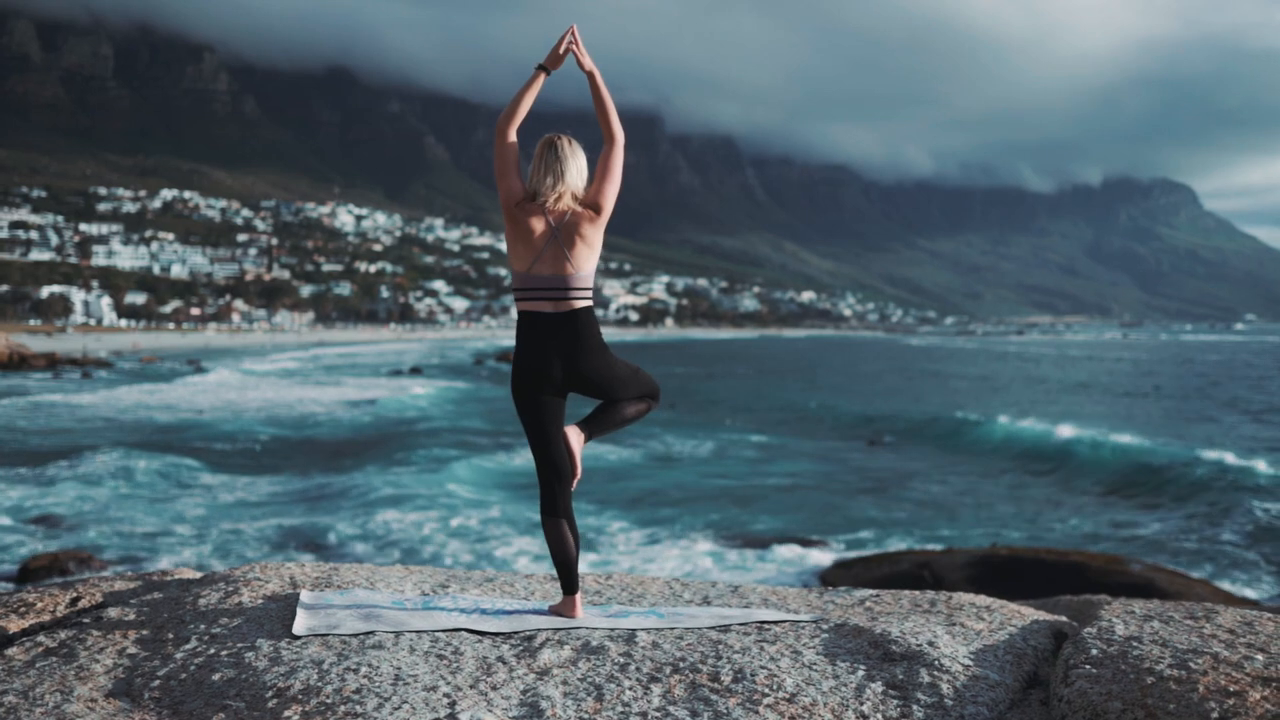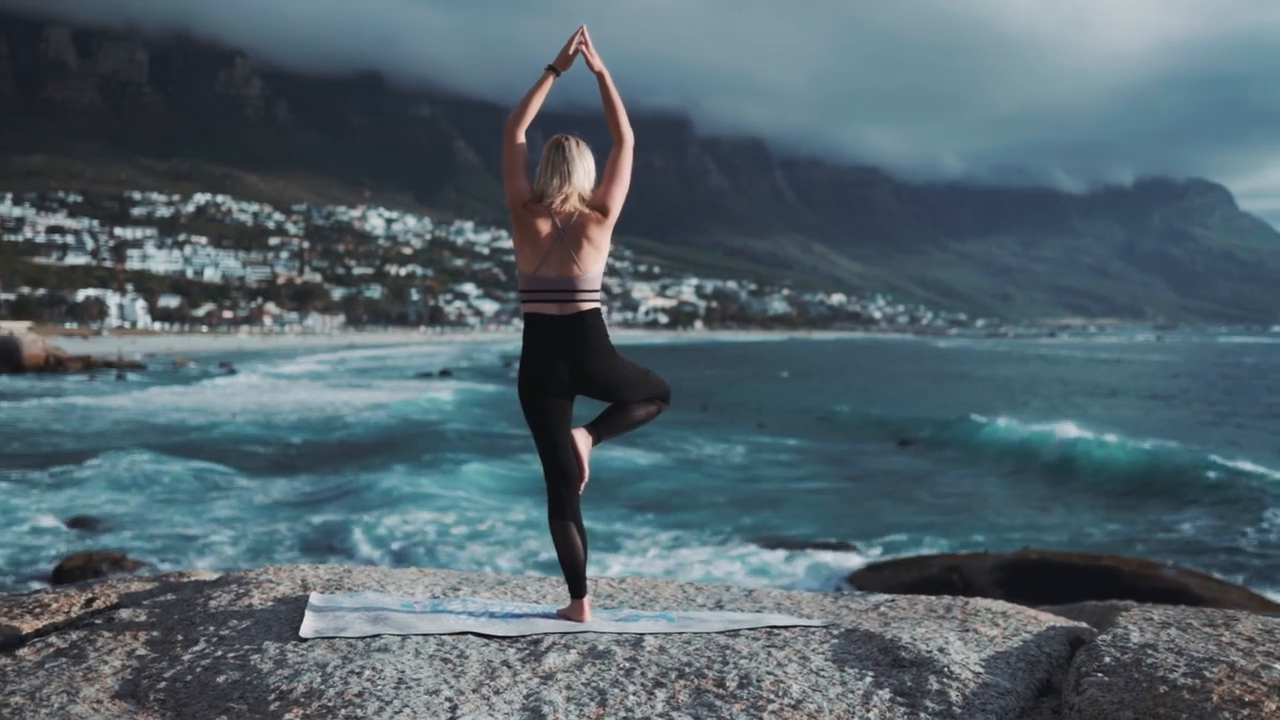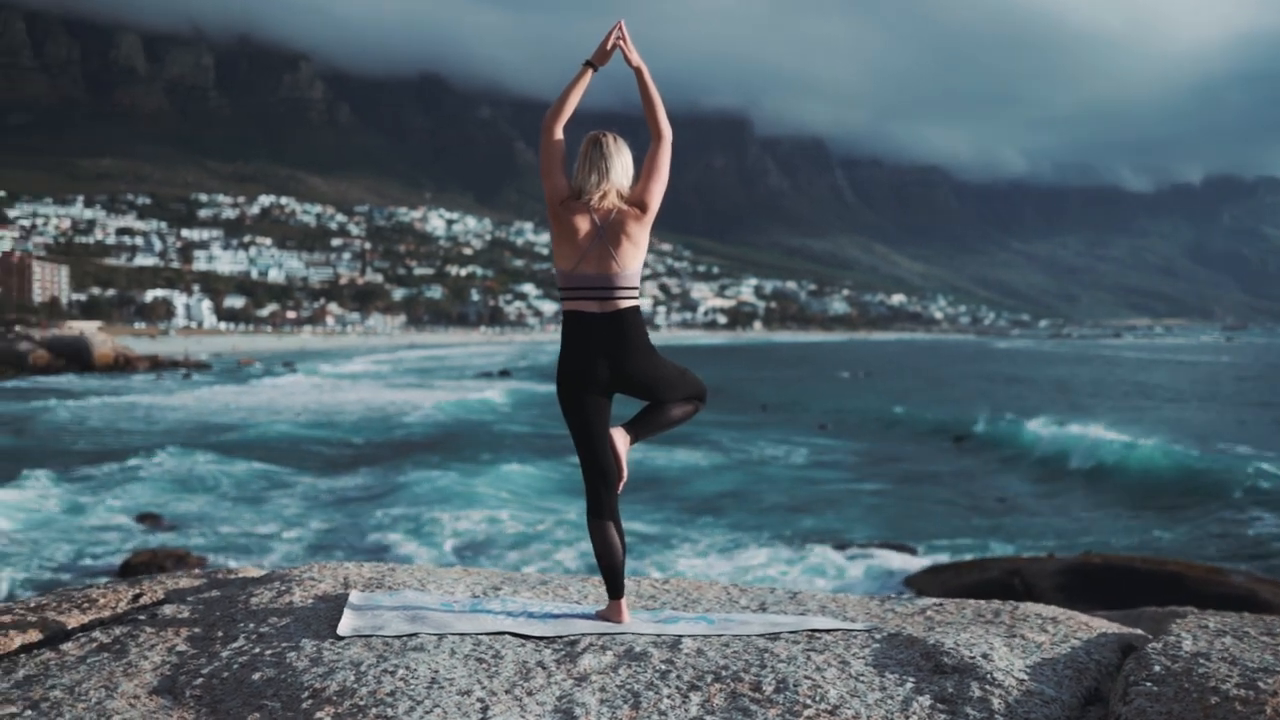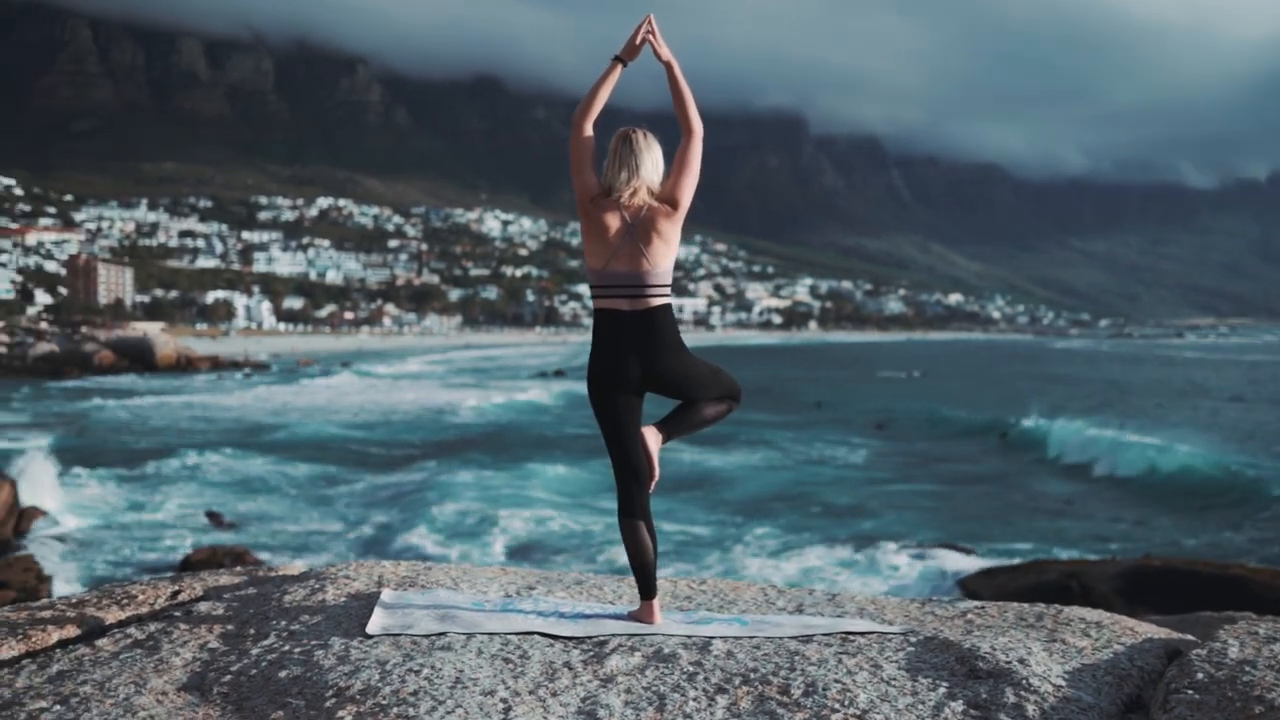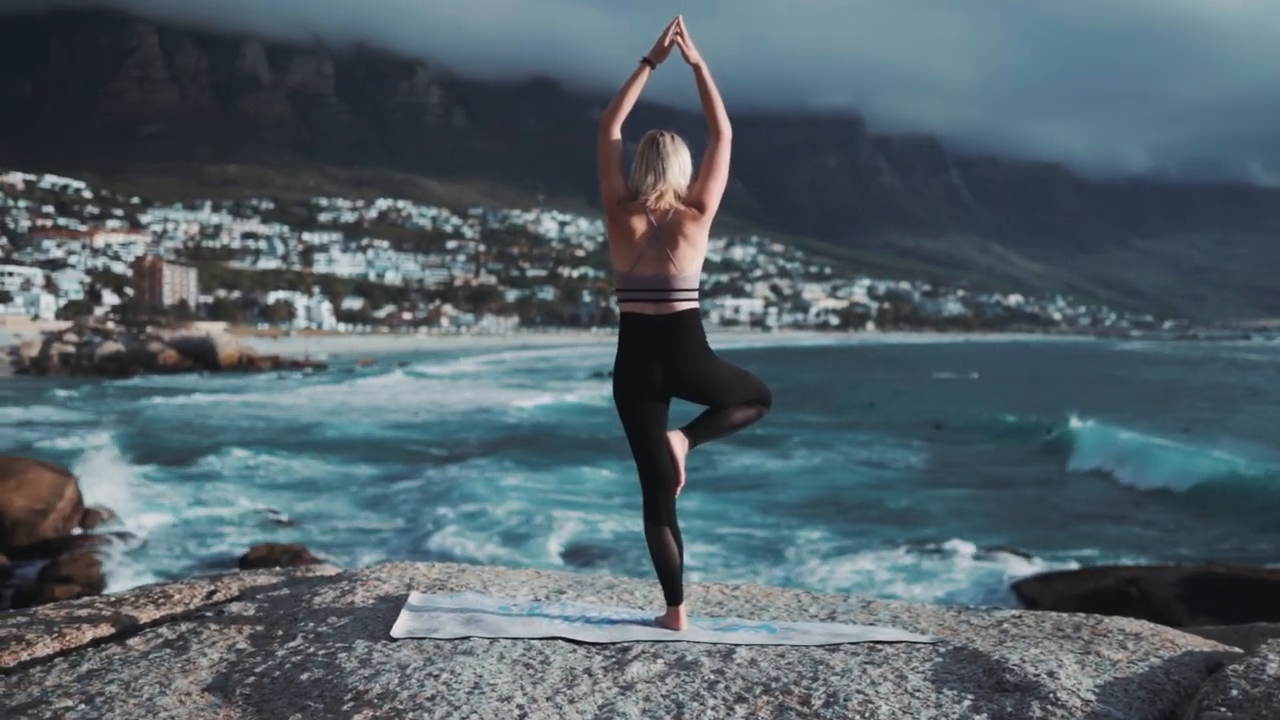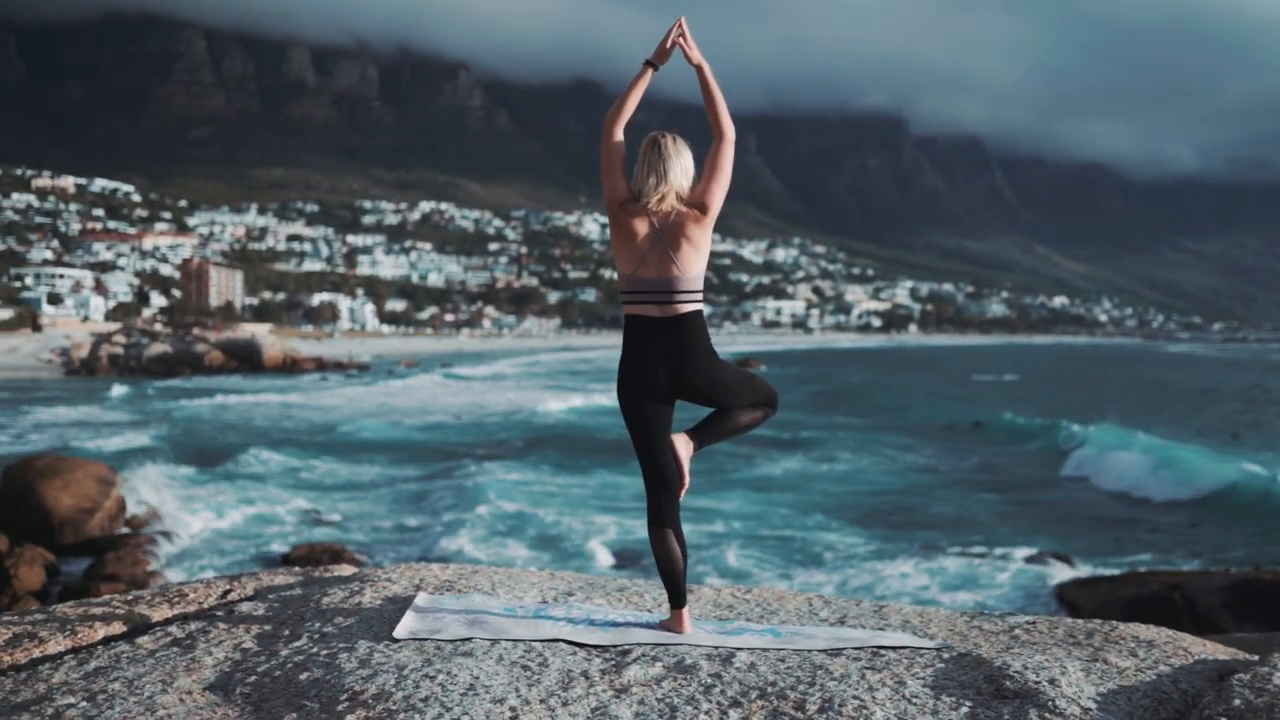
dt=0.7s
person 1, frame 1
left shoulder: (517, 216)
right shoulder: (593, 219)
left elbow: (504, 132)
right elbow: (616, 139)
left wrist: (545, 68)
right wrist: (589, 69)
left hip: (533, 358)
right hip: (583, 352)
left knee: (553, 485)
right knee: (647, 392)
left ankle: (571, 599)
right ankle: (582, 433)
person 1, frame 2
left shoulder: (524, 217)
right shoulder: (599, 219)
left elbow: (513, 133)
right elbow: (625, 140)
left wrist: (555, 69)
right wrist: (599, 70)
left hip: (540, 360)
right hip: (590, 355)
left knee: (561, 488)
right knee: (657, 393)
left ankle: (578, 603)
right ankle: (589, 436)
person 1, frame 3
left shoulder: (563, 215)
right shoulder: (639, 216)
left elbow: (552, 130)
right elbow: (664, 137)
left wrist: (593, 64)
right wrist: (637, 65)
left hip: (579, 359)
right hip: (630, 353)
left knee: (599, 486)
right knee: (694, 393)
left ankle: (618, 605)
right ankle: (628, 435)
person 1, frame 4
left shoulder: (592, 212)
right shoulder: (669, 213)
left elbow: (581, 126)
right elbow: (694, 131)
left wrist: (622, 58)
right wrist: (666, 59)
left hip: (609, 357)
right hip: (661, 351)
left knee: (631, 487)
right knee: (728, 392)
left ankle: (648, 605)
right ankle: (659, 434)
person 1, frame 5
left shoulder: (620, 216)
right shoulder: (696, 217)
left elbow: (609, 129)
right elbow: (722, 133)
left wrist: (651, 62)
right wrist: (695, 61)
left hip: (635, 361)
right hip: (686, 356)
left knee: (656, 491)
right knee: (758, 396)
left ankle: (675, 611)
right ankle: (686, 438)
person 1, frame 6
left shoulder: (622, 217)
right shoulder: (699, 219)
left elbow: (611, 131)
right elbow: (726, 135)
left wrist: (652, 64)
right wrist: (698, 63)
left hip: (639, 364)
right hip: (691, 359)
left knee: (661, 495)
right knee: (764, 398)
left ankle: (679, 616)
right ankle: (690, 441)
